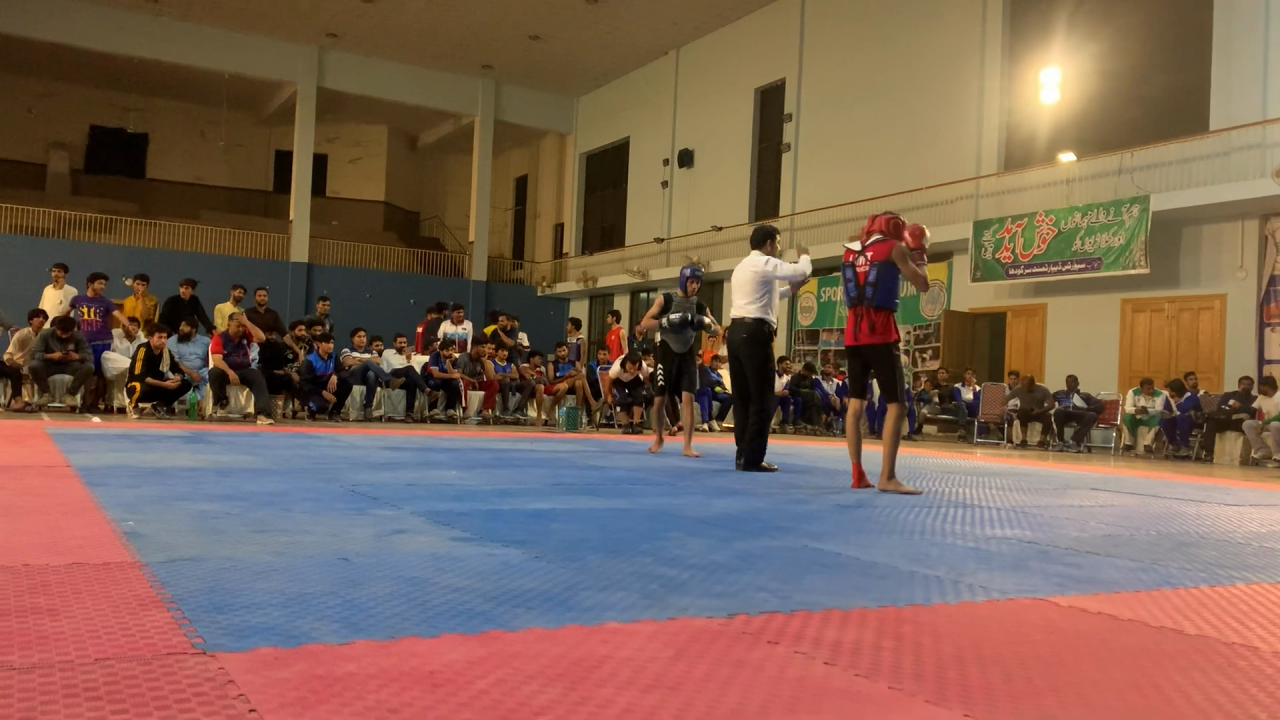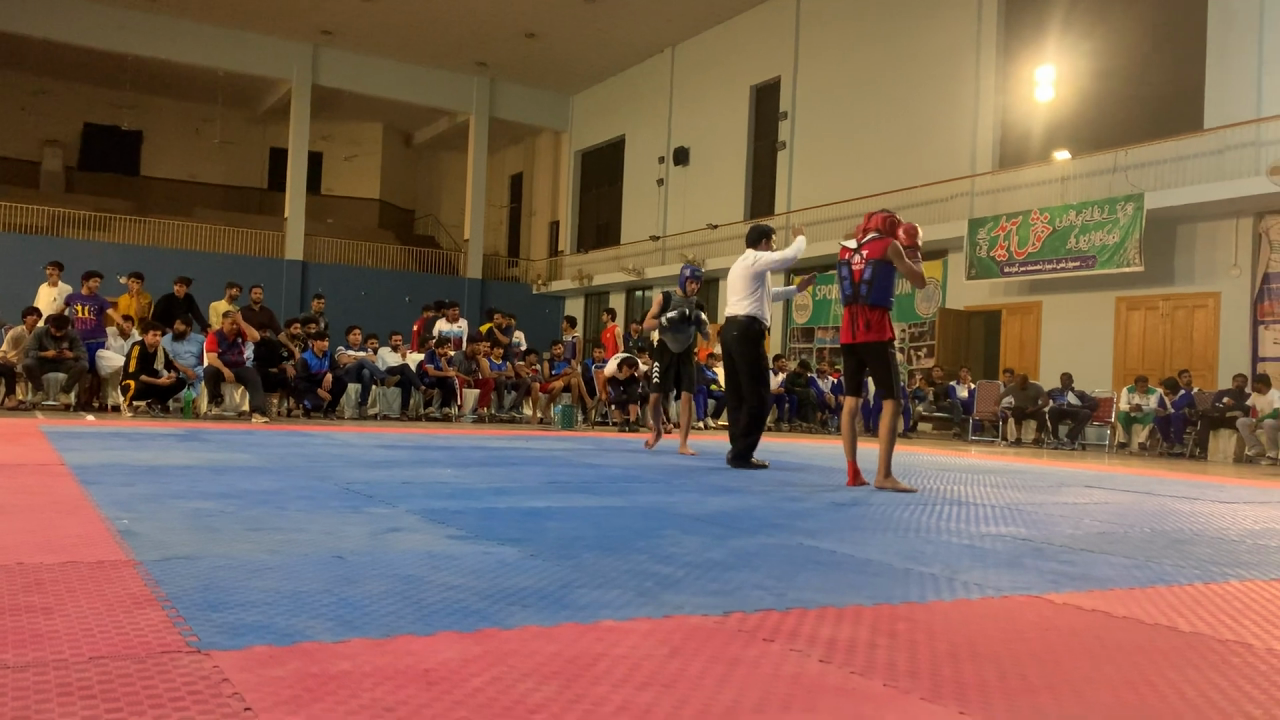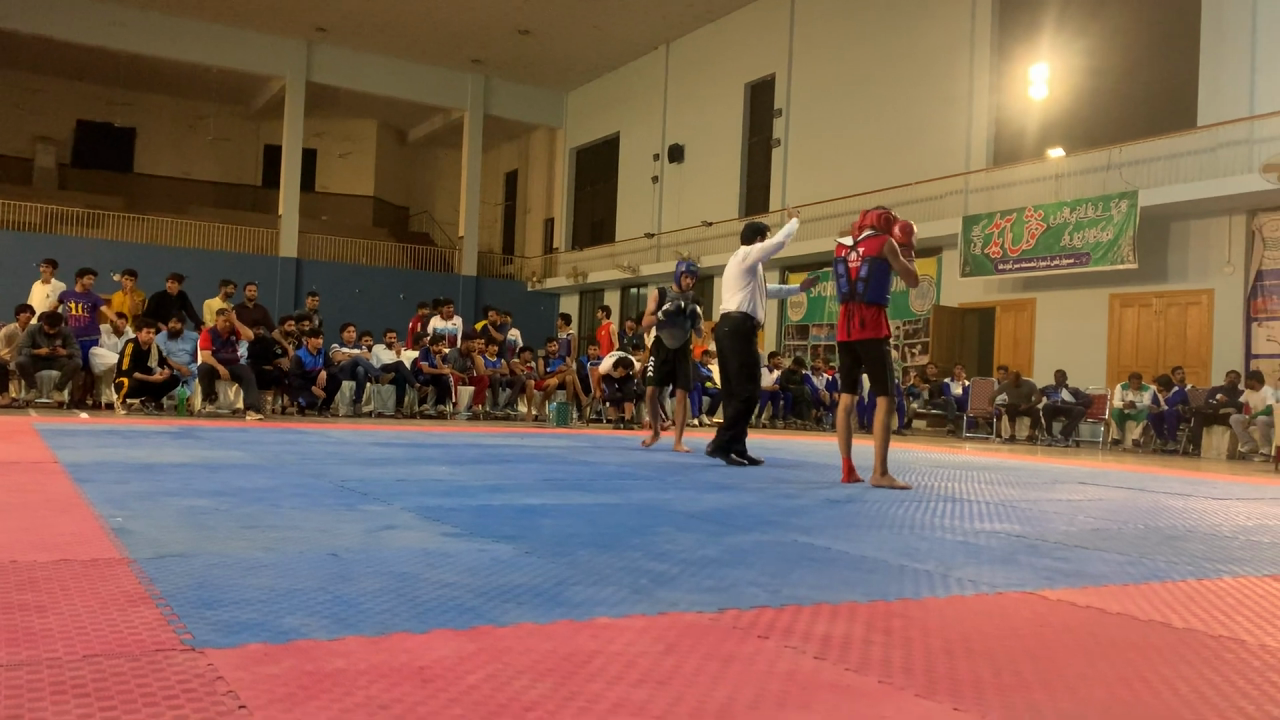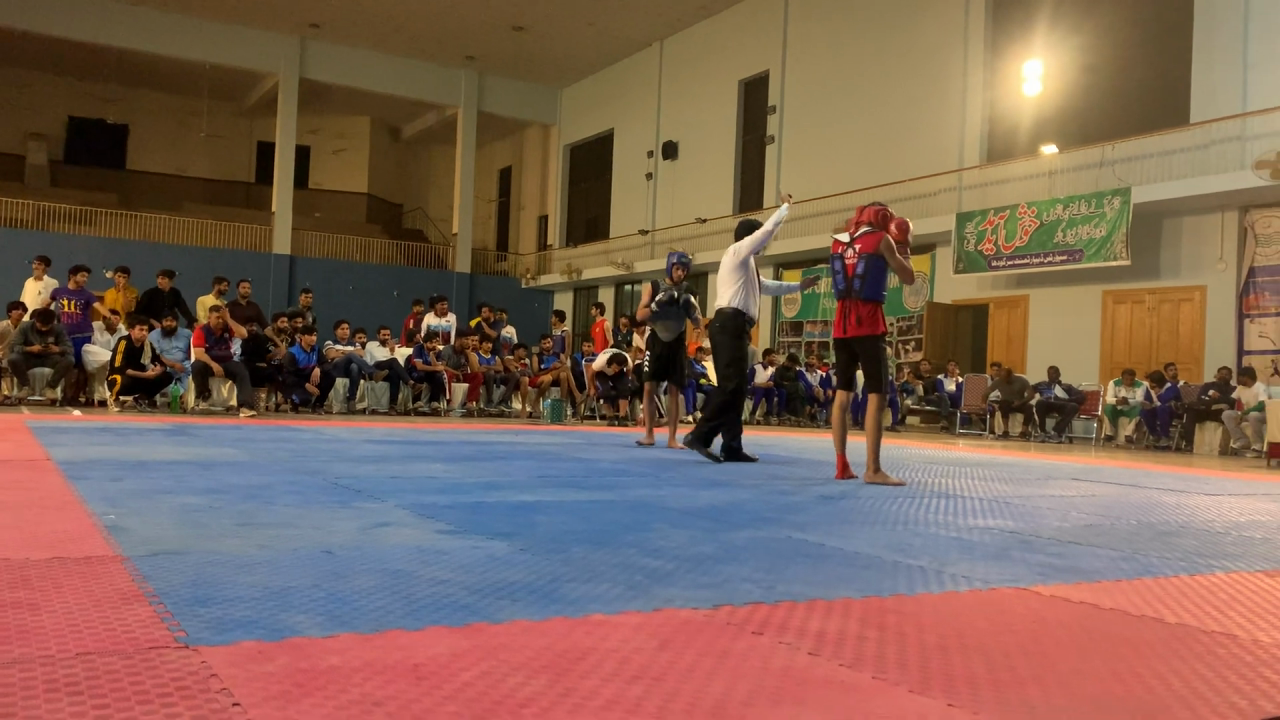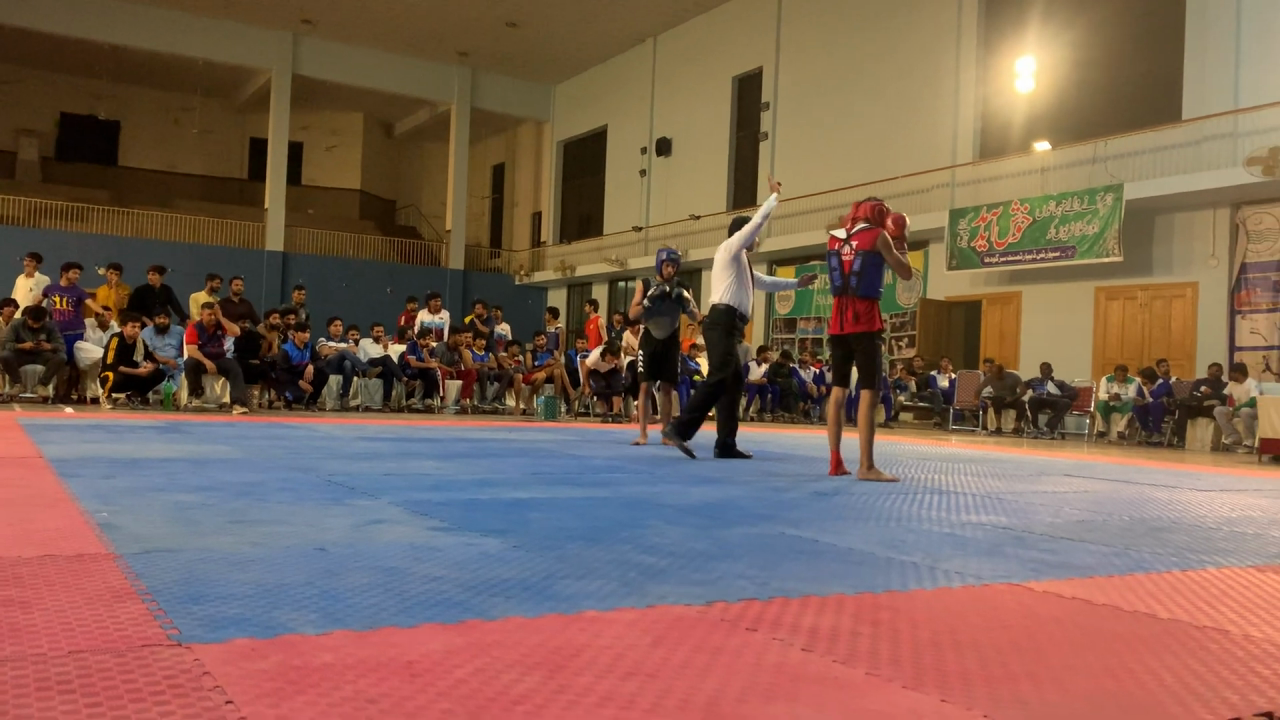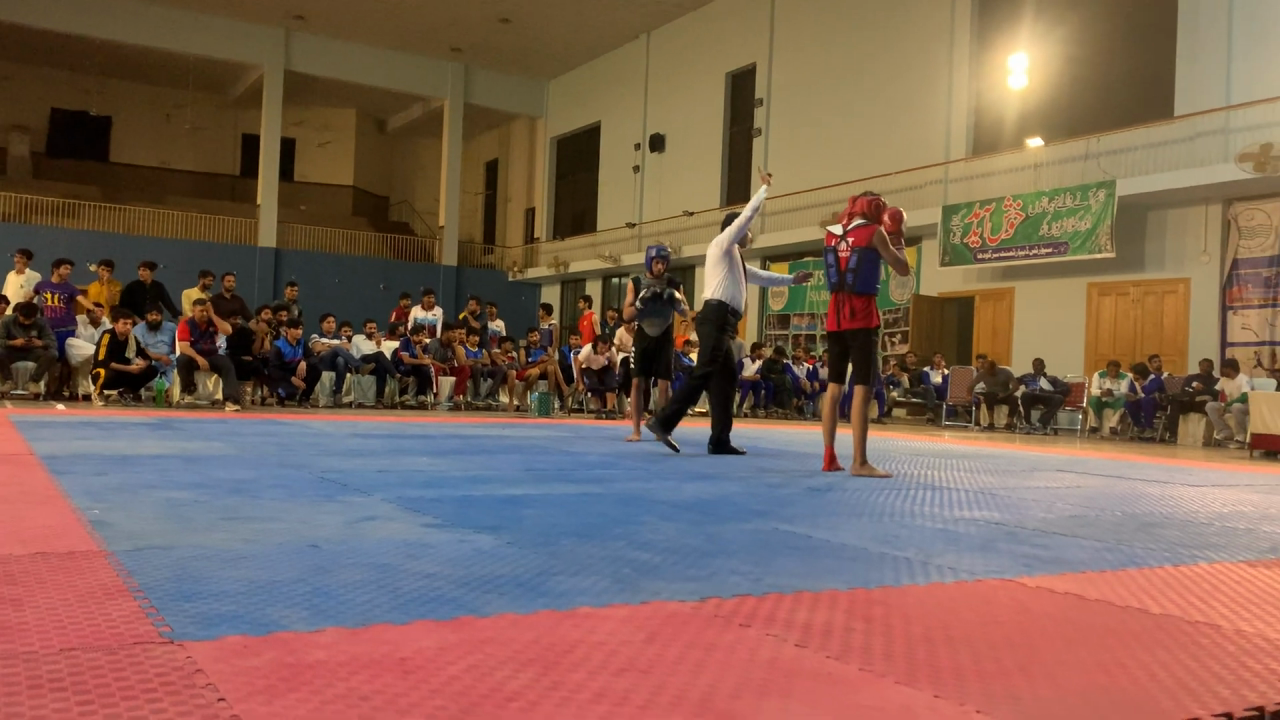
dt=0.1s
person 1, frame 1
left shoulder: (850, 251)
right shoulder: (893, 248)
right elbow: (922, 284)
right wrist: (917, 254)
left hip: (854, 331)
right hip: (880, 332)
left knee: (856, 403)
right knee: (896, 405)
left ankle: (858, 475)
right ankle: (887, 477)
person 1, frame 2
left shoulder: (846, 248)
right shoulder: (889, 246)
right elbow: (919, 281)
right wrist: (912, 251)
left hip: (849, 329)
right hip: (876, 330)
left knee: (852, 400)
right knee: (891, 402)
left ankle: (853, 472)
right ankle: (884, 474)
person 1, frame 3
left shoulder: (842, 246)
right shoulder: (885, 243)
right elbow: (912, 281)
right wrist: (906, 250)
left hip: (845, 326)
right hip: (872, 328)
left knee: (847, 397)
right knee: (885, 398)
left ankle: (848, 469)
right ankle: (880, 472)
person 1, frame 4
left shoulder: (838, 242)
right shoulder: (881, 240)
right elbow: (908, 278)
right wrist: (902, 246)
left hip: (842, 323)
right hip: (868, 324)
left knee: (843, 394)
right knee: (876, 396)
left ankle: (842, 466)
right ankle: (873, 469)
person 1, frame 5
left shoulder: (834, 238)
right shoulder: (877, 236)
right elbow: (906, 273)
right wrist: (899, 242)
left hip: (838, 319)
right hip: (865, 321)
left knee: (838, 390)
right knee: (869, 393)
left ankle: (835, 462)
right ankle: (866, 466)
person 1, frame 6
left shoulder: (832, 234)
right shoulder: (874, 233)
right elbow: (903, 269)
right wrist: (896, 238)
left hip: (835, 316)
right hip: (862, 317)
left knee: (834, 387)
right knee: (862, 389)
left ankle: (829, 457)
right ankle: (859, 462)
person 2, frame 1
left shoulder: (741, 268)
right shoulder: (765, 263)
right elbow: (801, 271)
left wrist: (789, 289)
right wrist: (804, 257)
left hip: (737, 331)
right hip: (755, 333)
left knee: (743, 397)
right knee: (761, 398)
left ankle: (744, 455)
right ankle: (752, 457)
person 2, frame 2
left shoulder: (741, 265)
right shoulder: (755, 260)
left elbow: (765, 294)
right elbow: (791, 255)
left wrist: (796, 288)
right wrist: (800, 238)
left hip: (733, 330)
right hip: (746, 332)
left knee: (739, 396)
right knee: (757, 397)
left ankle: (740, 454)
right ankle: (742, 453)
person 2, frame 3
left shoulder: (741, 262)
right shoulder: (747, 255)
left elbow: (765, 291)
right elbow: (780, 241)
left wrist: (799, 287)
right wrist: (793, 221)
left hip: (728, 327)
right hip: (739, 328)
left knee: (735, 391)
right knee: (747, 390)
left ankle: (733, 447)
right ankle: (722, 444)
person 2, frame 4
left shoulder: (744, 265)
right shoulder: (739, 250)
left elbow: (768, 287)
right elbow: (769, 229)
left wrist: (799, 286)
right wrist: (785, 206)
left hip: (728, 325)
right hip: (730, 325)
left knee: (733, 386)
right knee: (732, 385)
left ankle: (731, 447)
right ankle: (700, 436)
person 2, frame 5
left shoulder: (740, 263)
right shoulder: (731, 248)
left elbow: (765, 282)
right elbow: (758, 221)
left wrist: (797, 283)
right wrist: (774, 195)
left hip: (725, 323)
right hip: (724, 321)
left knee: (731, 382)
right knee: (719, 379)
left ankle: (726, 444)
right ankle: (679, 427)
person 2, frame 6
left shoulder: (735, 259)
right shoulder: (723, 244)
left elbow: (760, 277)
right elbow: (747, 215)
left wrist: (791, 279)
right wrist: (765, 187)
left hip: (722, 320)
right hip: (716, 317)
left knee: (724, 379)
right knee: (704, 373)
left ankle: (720, 441)
right ankle: (663, 421)
person 3, frame 1
left shoulder: (699, 306)
right shoulder: (665, 299)
left elbow: (717, 331)
right elbow: (645, 322)
left wrist: (707, 324)
right wrist: (667, 321)
left hip: (687, 355)
right hip: (667, 353)
left knee: (688, 399)
right knee: (660, 400)
left ankle: (687, 446)
right ankle: (658, 438)
person 3, frame 2
left shoulder: (698, 305)
right shoulder: (664, 298)
left elbow: (707, 337)
right elbow: (647, 325)
left wrist: (703, 325)
right wrist: (667, 319)
left hip: (686, 354)
right hip: (664, 351)
left knee: (687, 398)
right knee: (655, 398)
left ankle: (683, 444)
right ankle: (657, 431)
person 3, frame 3
left shoulder: (695, 301)
right shoulder: (659, 294)
left elbow: (700, 334)
right elbow: (645, 322)
left wrist: (697, 320)
right wrist: (664, 313)
left hip: (682, 350)
right hip: (661, 347)
left knee: (682, 395)
right knee: (651, 392)
left ankle: (678, 442)
right ankle: (655, 430)
person 3, frame 4
left shoulder: (689, 292)
right shoulder: (652, 287)
left elbow: (699, 323)
right elbow: (639, 316)
left wrist: (692, 310)
right wrist: (657, 304)
left hip: (677, 343)
right hip: (656, 341)
left knee: (674, 392)
right knee: (649, 387)
left ankle: (672, 438)
right ankle: (649, 435)
person 3, frame 5
left shoulder: (682, 287)
right shoulder: (644, 285)
left elbow: (696, 317)
right elbow: (632, 314)
left wrist: (687, 303)
right wrist: (649, 300)
left hip: (671, 341)
right hip: (649, 339)
left knee: (667, 389)
right knee: (645, 387)
right ankle: (643, 434)
person 3, frame 6
left shoulder: (674, 284)
right shoulder: (635, 283)
left elbow: (686, 313)
right elbow: (626, 315)
left wrist: (677, 303)
right wrist: (641, 302)
left hip: (665, 338)
right hip: (643, 337)
left knee: (664, 385)
right knee: (637, 383)
right ankle: (636, 430)
